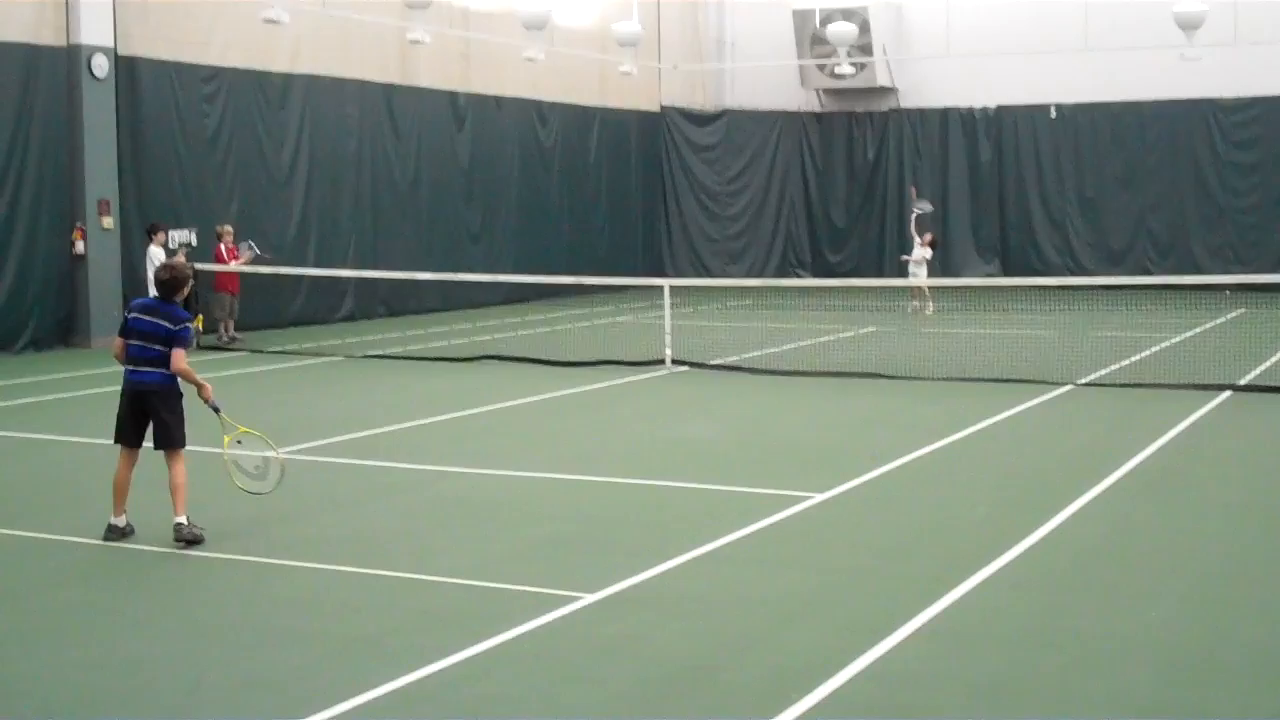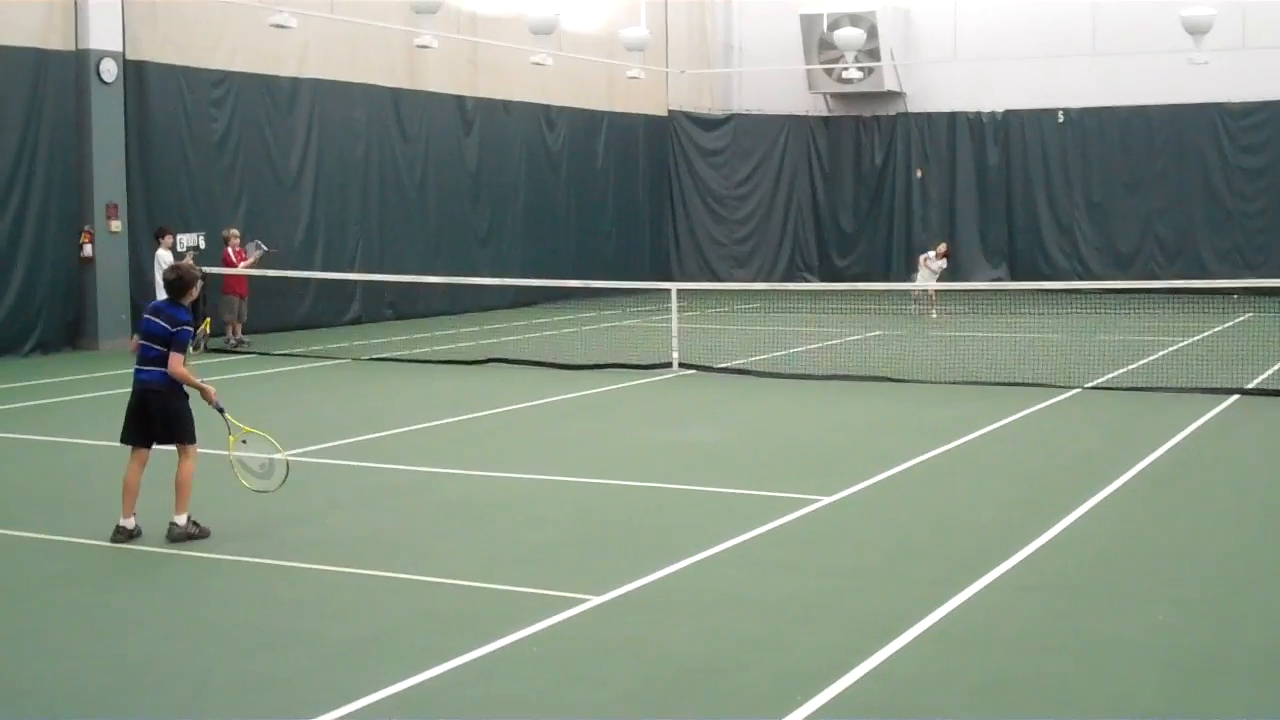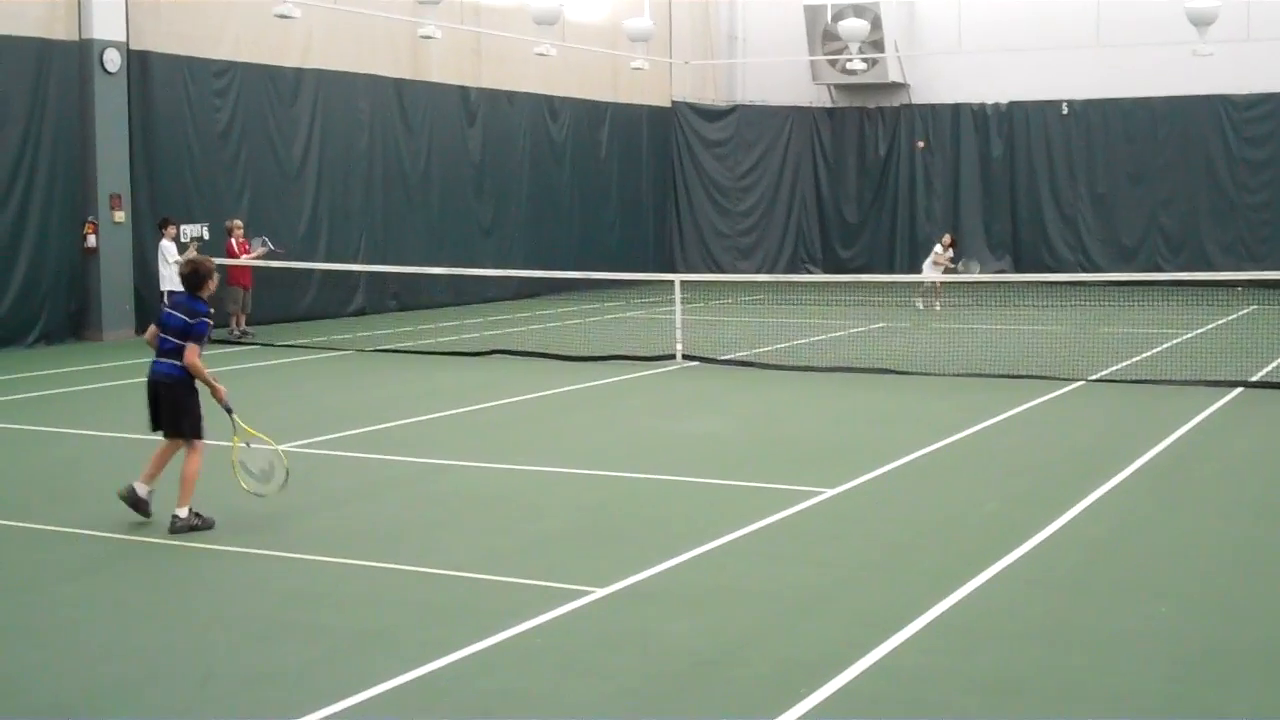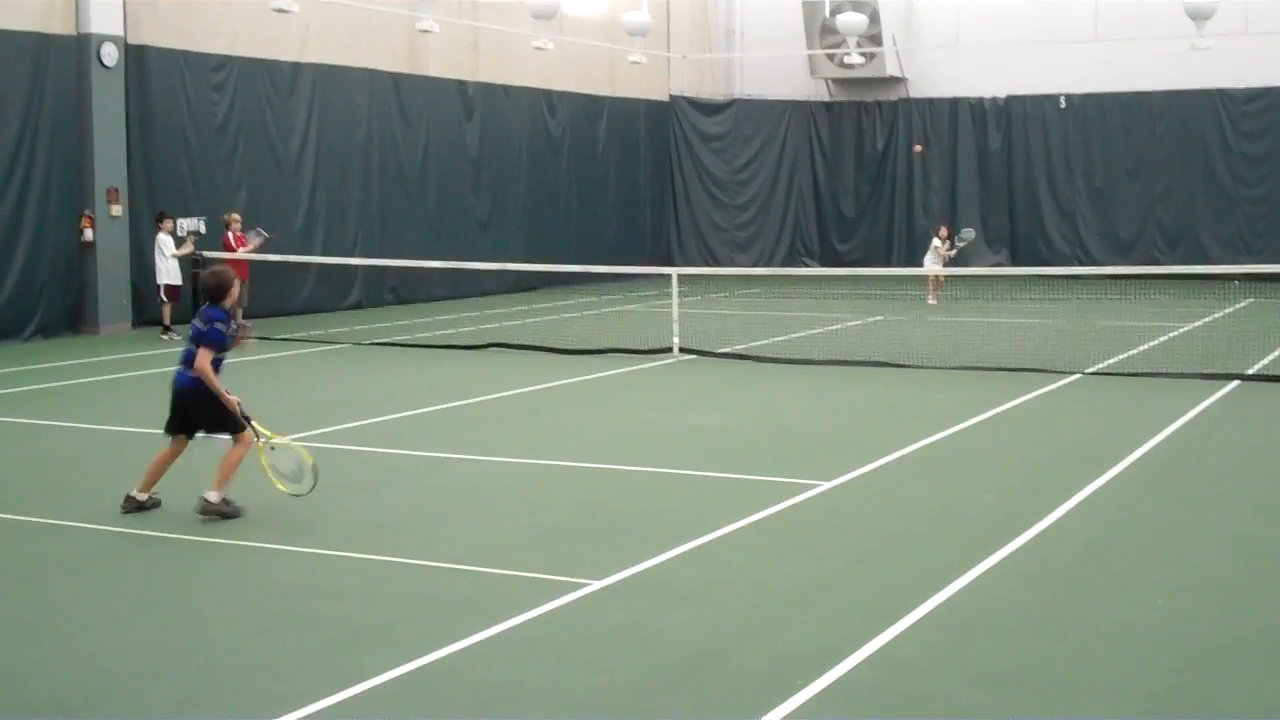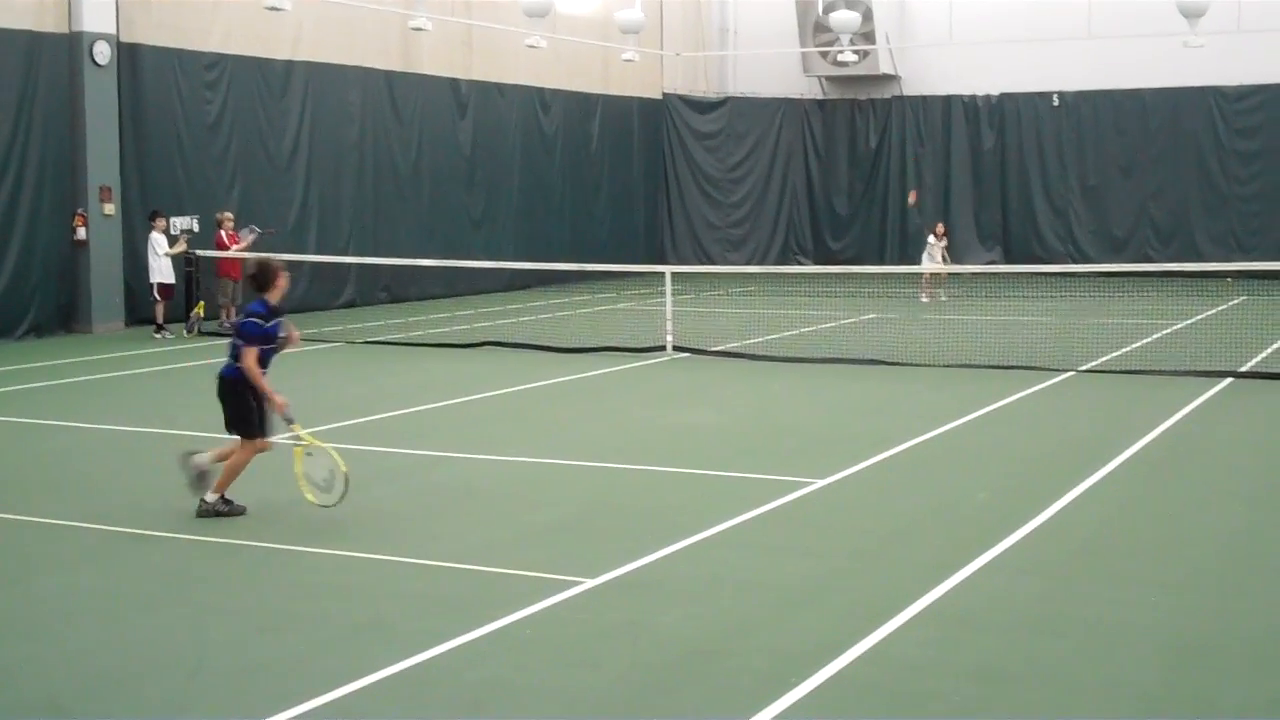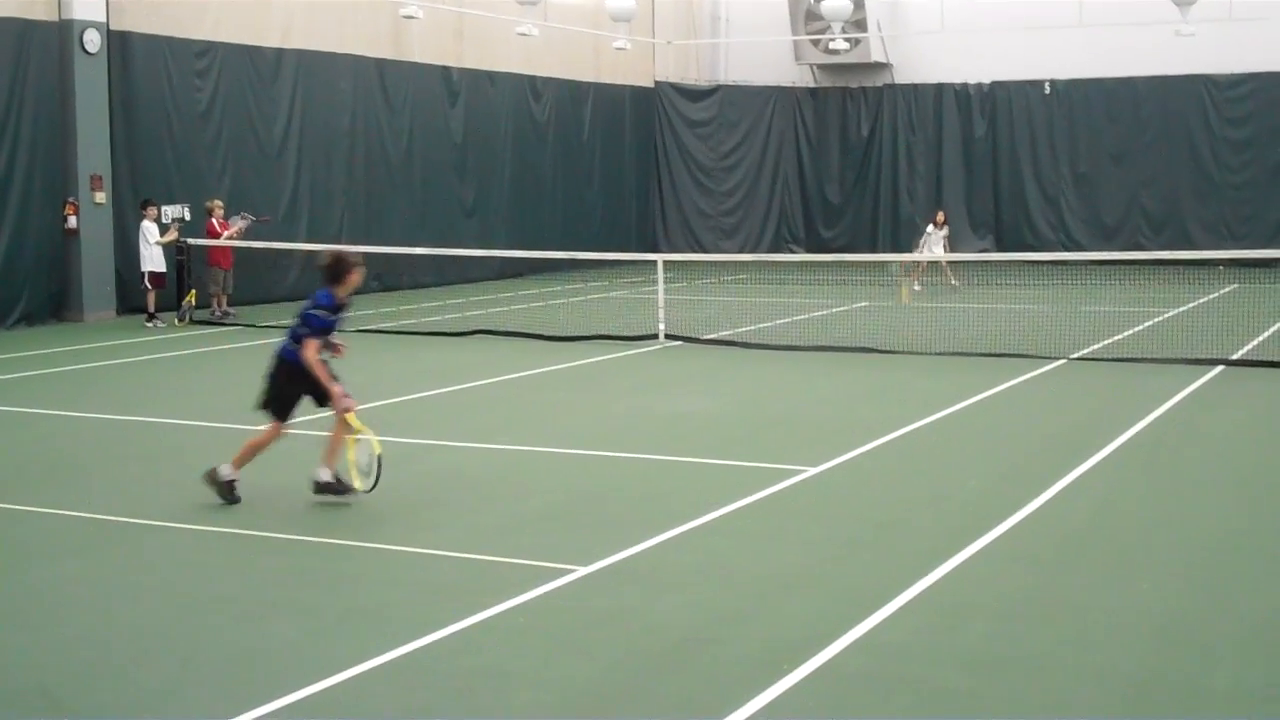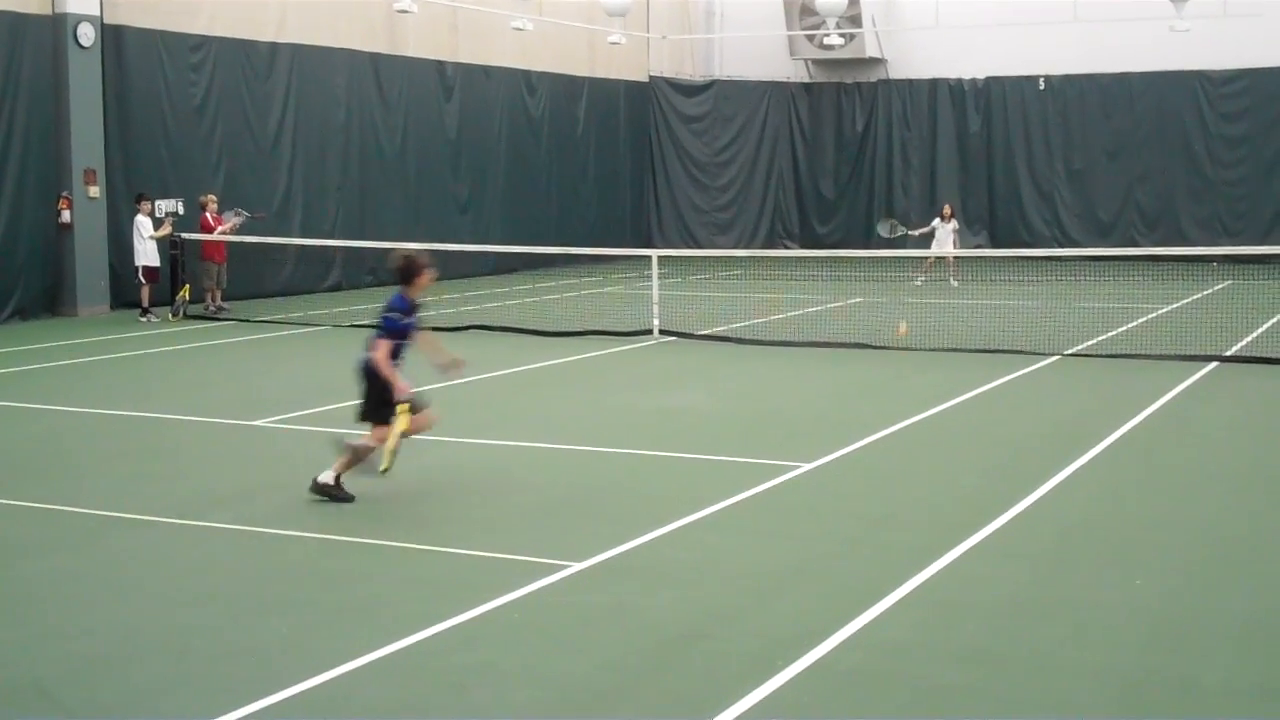
dt=0.2s
person 1, frame 1
left shoulder: (135, 307)
right shoulder: (180, 319)
left elbow: (118, 350)
right elbow: (178, 366)
right wrist: (201, 385)
left hip: (132, 388)
right hip: (163, 391)
left knee: (127, 456)
right knee: (175, 458)
left ankle: (117, 522)
right ankle: (181, 522)
person 1, frame 2
left shoulder: (153, 308)
right shoulder: (183, 321)
left elbow: (135, 347)
right elbow: (175, 370)
right wrist: (203, 388)
left hip: (141, 387)
right hip: (167, 391)
left knee: (138, 458)
right knee: (187, 453)
left ankle: (126, 524)
right ankle: (180, 522)
person 1, frame 3
left shoulder: (175, 301)
right shoulder: (202, 314)
left elbow: (150, 337)
right elbow: (192, 360)
right wrist: (213, 385)
left hip: (157, 378)
right hip: (177, 383)
left knee: (173, 440)
right knee: (194, 448)
left ankle: (139, 488)
right ankle: (182, 514)
person 1, frame 4
left shoulder: (206, 313)
right shoulder: (216, 323)
right elbow: (202, 366)
left wrist: (234, 335)
right wrist: (225, 396)
left hip: (183, 387)
right hip: (199, 391)
left knee: (176, 445)
right knee: (244, 438)
left ankle: (139, 496)
right ankle: (214, 498)
person 1, frame 5
left shoulder: (274, 311)
right shoulder: (255, 316)
left elbow: (270, 343)
right elbow: (248, 363)
left wrist: (288, 338)
right wrist: (271, 395)
left hip: (250, 382)
right hip: (236, 382)
left knee: (260, 443)
right knee: (251, 444)
left ankle: (200, 460)
right ankle: (211, 500)
person 1, frame 6
left shoulder: (337, 301)
right shoulder: (322, 307)
right elbow: (309, 355)
left wrist: (330, 344)
right wrist: (331, 386)
left hip: (307, 365)
right hip: (292, 365)
left knee: (346, 411)
right knee: (276, 428)
left ankle: (325, 477)
right ankle: (225, 474)
person 1, frame 7
left shoulder: (410, 304)
right shoulder: (396, 311)
left elbow: (418, 336)
right elbow: (378, 355)
left wrist: (442, 357)
right wrist: (396, 384)
left hip: (384, 373)
right hip: (378, 372)
left knee: (382, 434)
right knee: (422, 421)
left ankle: (328, 479)
right ankle: (363, 444)
